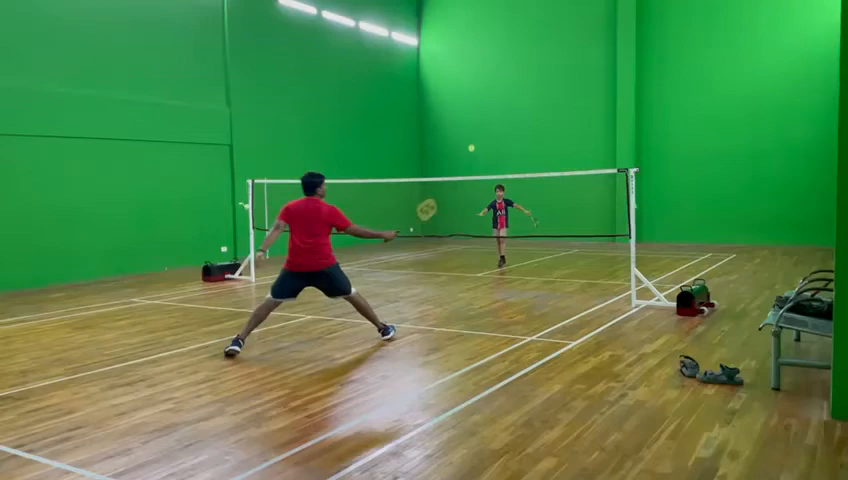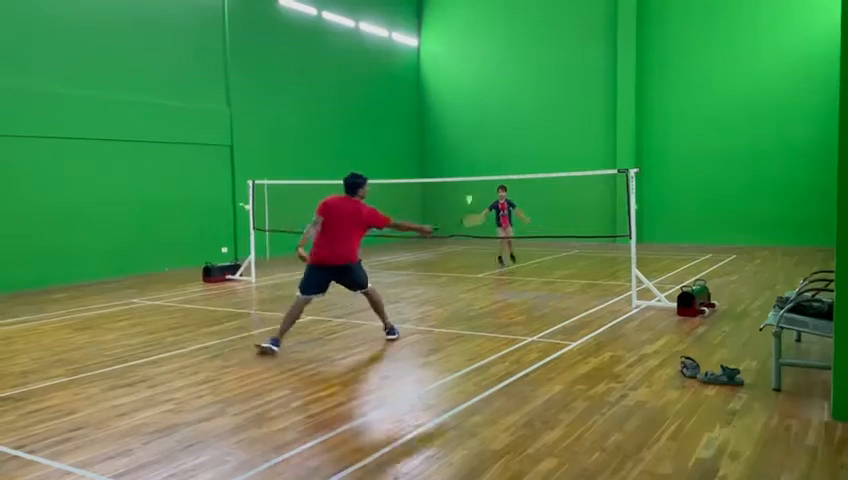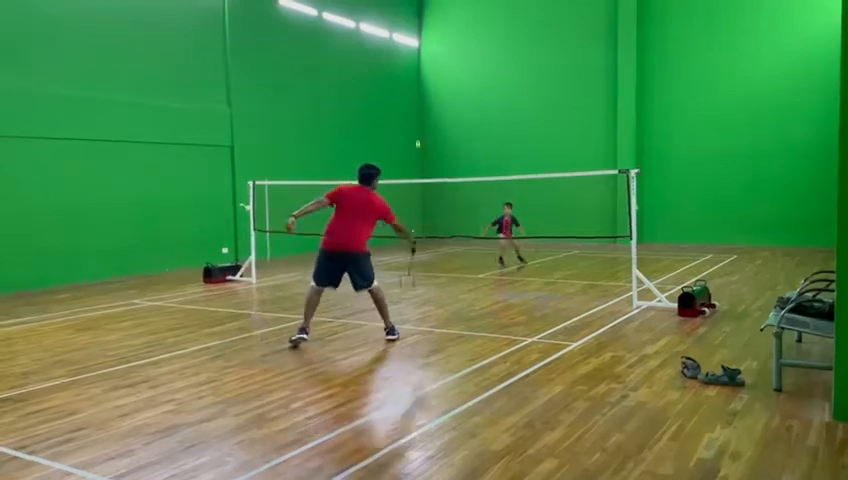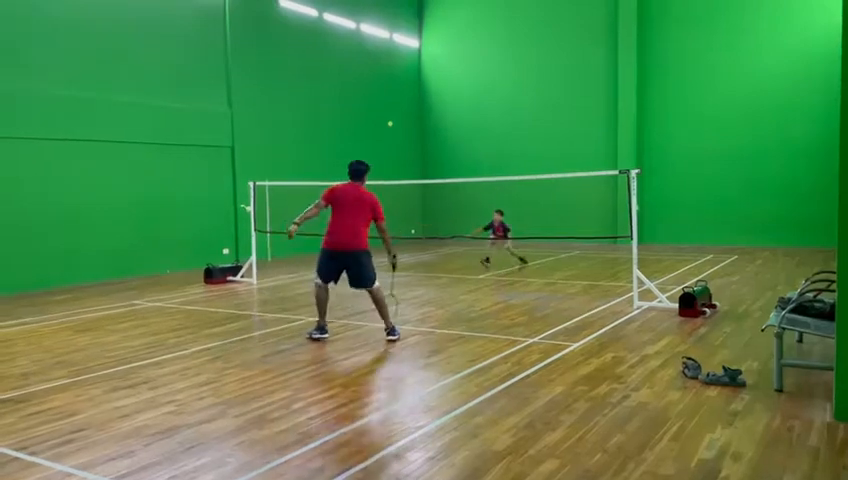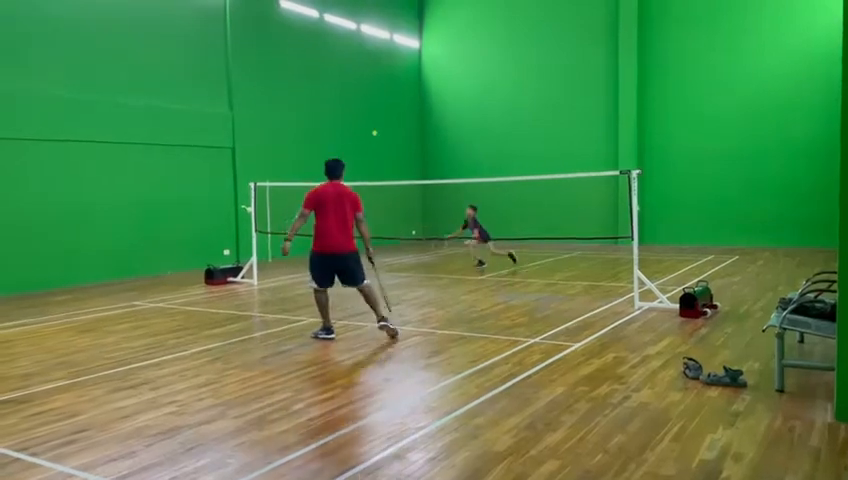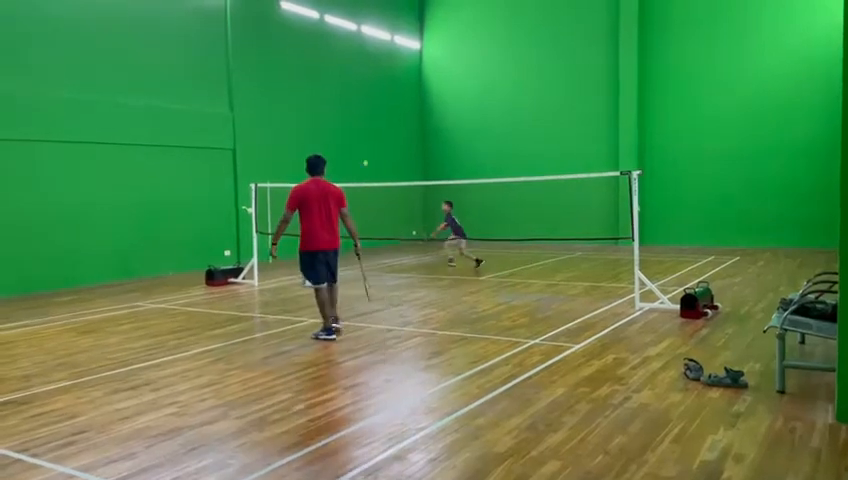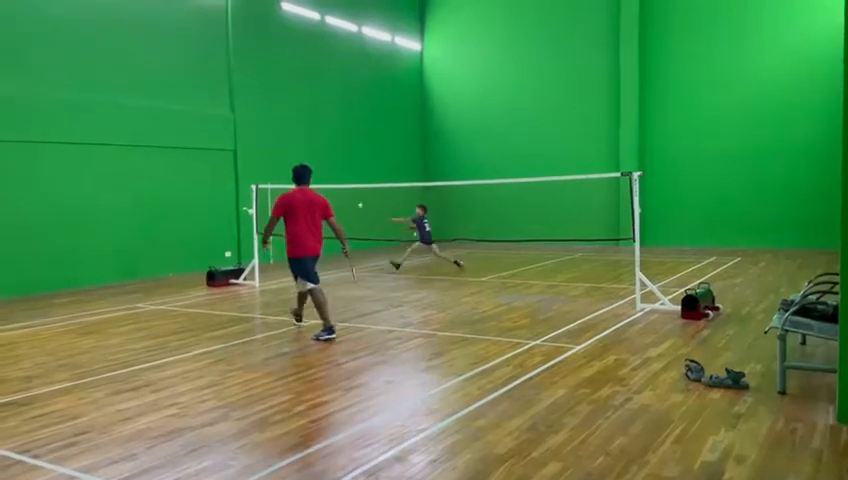
dt=0.2s
person 1, frame 1
left shoulder: (290, 208)
right shoulder: (330, 211)
left elbow: (276, 230)
right elbow: (355, 230)
left wrist: (262, 250)
right wrist: (384, 235)
left hip: (296, 267)
right hip: (324, 266)
left knee: (270, 303)
right knee: (352, 295)
left ankle: (239, 341)
right ankle: (383, 328)
person 1, frame 2
left shoulder: (329, 203)
right shoulder: (368, 213)
left elbow: (314, 225)
right elbow: (396, 224)
left wrist: (301, 246)
right wrist: (421, 228)
left hip: (319, 260)
right hip: (346, 261)
left knee: (302, 298)
right knee: (368, 290)
left ankle: (275, 341)
right ankle: (389, 328)
person 1, frame 3
left shoulder: (342, 191)
right shoulder: (380, 203)
left elbow: (318, 204)
right elbow: (397, 226)
left wrist: (294, 216)
right wrist: (411, 240)
left hip: (331, 247)
right hip: (357, 250)
left knee: (317, 287)
right knee: (373, 288)
left ankle: (303, 330)
right ankle: (390, 328)
person 1, frame 4
left shoulder: (335, 191)
right shoulder: (372, 199)
left elbow: (316, 208)
right elbow: (382, 229)
left wrist: (296, 223)
right wrist: (391, 254)
left hip: (332, 247)
right hip: (358, 249)
left knee: (321, 284)
right knee: (373, 288)
left ankle: (322, 327)
right ankle: (390, 329)
person 1, frame 5
left shoulder: (316, 193)
right shoulder: (352, 195)
left elbow: (302, 217)
right elbow: (361, 222)
left wrist: (288, 239)
right wrist: (369, 247)
left hip: (323, 250)
right hip: (348, 249)
left knee: (319, 288)
right knee: (363, 286)
left ankle: (327, 328)
right ankle: (383, 320)
person 1, frame 6
left shoulder: (299, 191)
right shoulder: (336, 191)
left elbow: (286, 219)
right elbow: (346, 217)
left wrist: (274, 242)
right wrist: (356, 241)
left hip: (310, 246)
right hip: (332, 245)
left knee: (319, 285)
right knee: (331, 283)
left ankle: (328, 328)
right ankle: (335, 319)
person 1, frame 7
left shoulder: (285, 198)
right shoulder: (320, 200)
left elbow: (271, 224)
right elbow: (335, 225)
left wrist: (265, 241)
right wrist: (345, 245)
left hip: (298, 251)
right hip: (315, 249)
left knee: (312, 286)
right knee: (304, 282)
left ankle: (328, 327)
right ankle: (298, 312)
